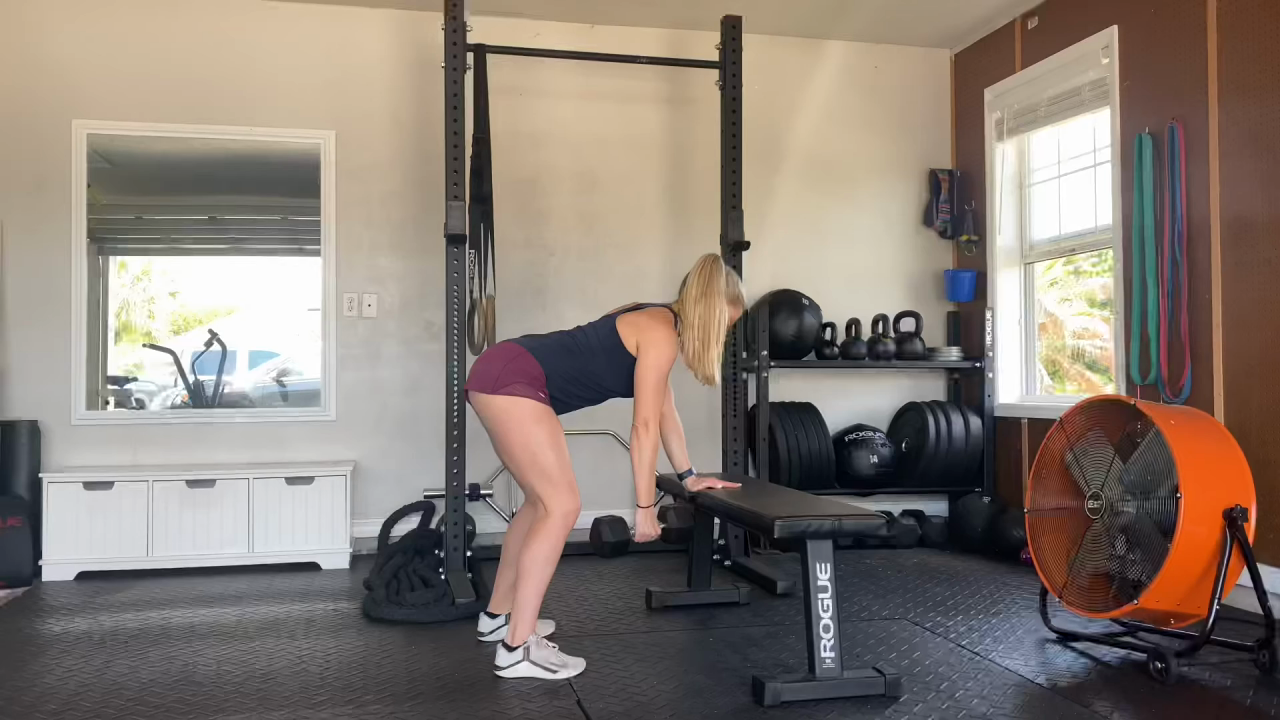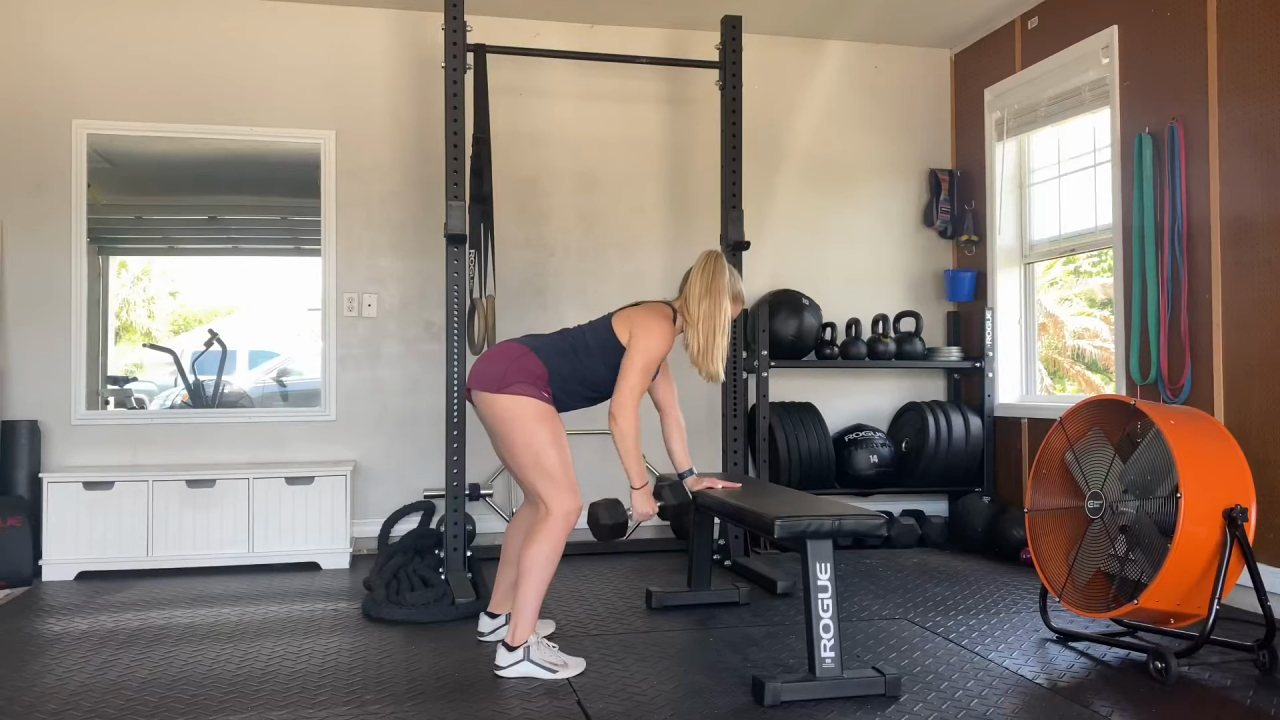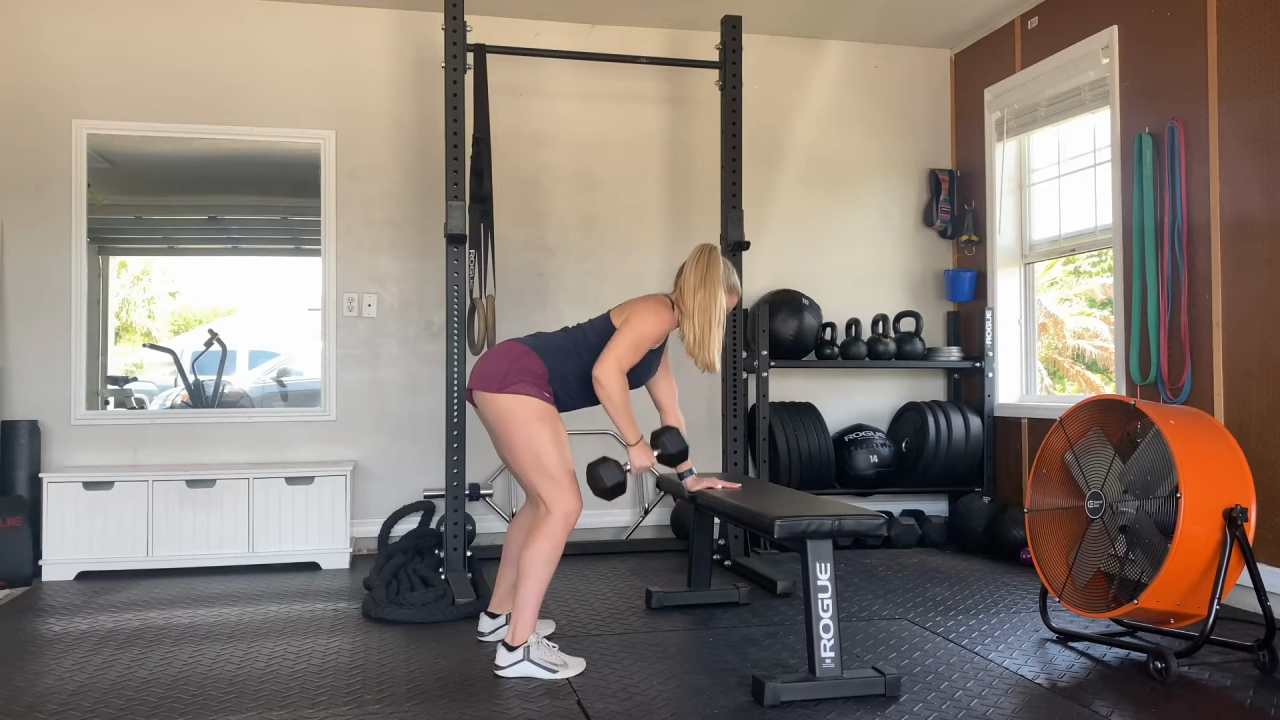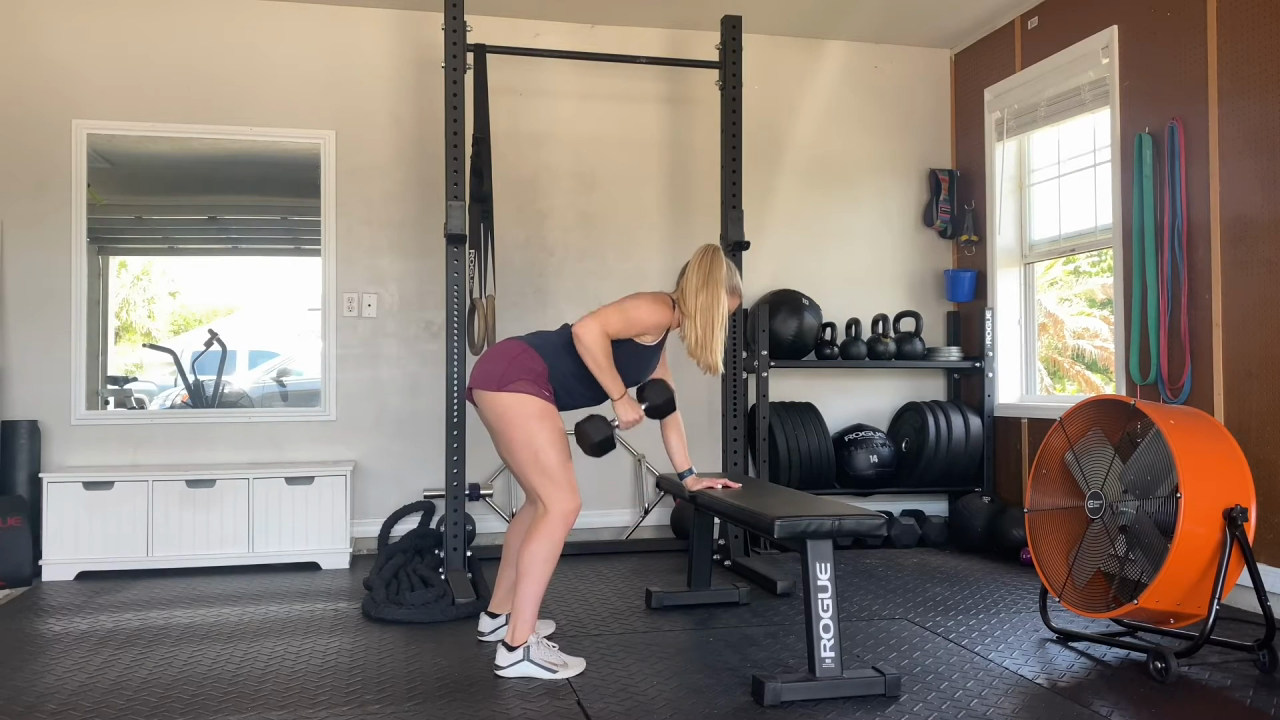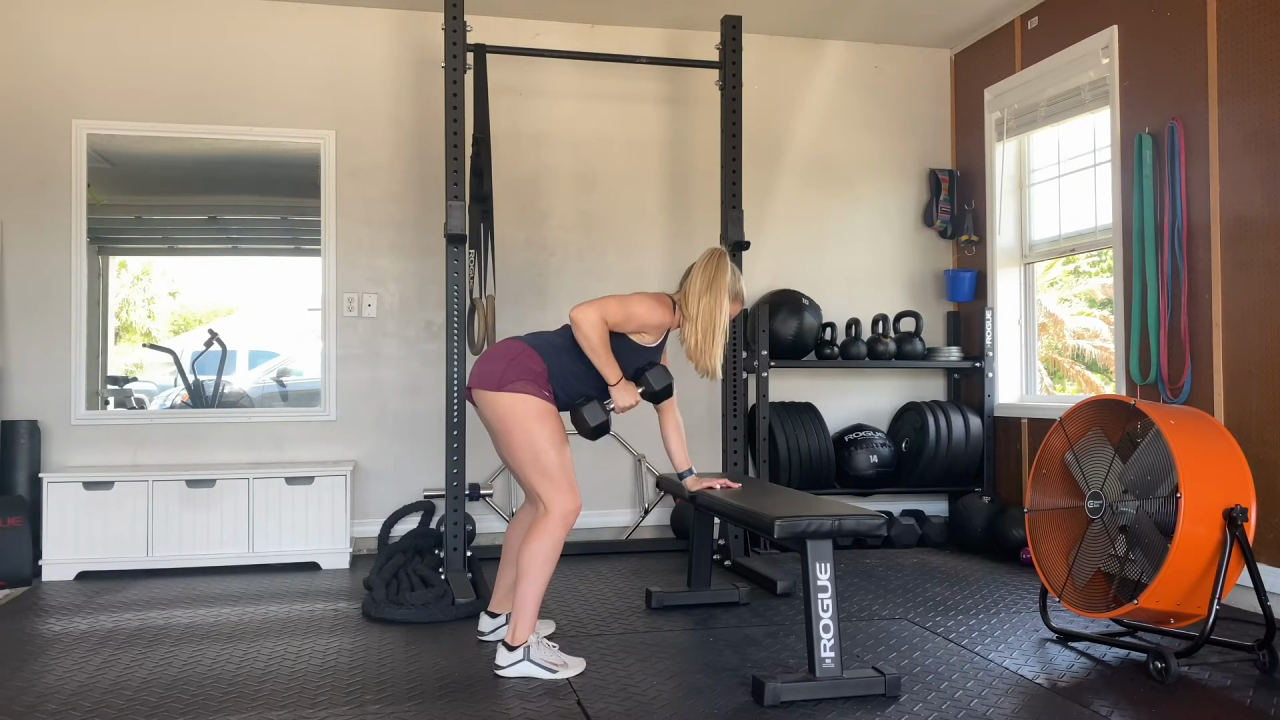
dt=1s
person 1, frame 1
left shoulder: (653, 325)
right shoulder: (662, 332)
left elbow: (666, 411)
right elbow: (644, 427)
left wrist: (689, 477)
right wrist: (646, 507)
left hip: (502, 376)
right hip: (512, 378)
left knee: (543, 502)
right knee: (561, 507)
left ankle: (498, 615)
right ankle: (517, 649)
person 1, frame 2
left shoulder: (657, 326)
right shoulder: (658, 326)
left elbow: (668, 407)
right elbow: (623, 410)
left wrist: (688, 477)
right wrist: (640, 487)
left hip: (503, 377)
right hip: (515, 379)
left knee: (542, 502)
right knee: (563, 507)
left ankle: (499, 615)
right ankle: (518, 647)
person 1, frame 3
left shoulder: (657, 330)
right shoulder: (657, 314)
left elbow: (668, 406)
right elbow: (605, 375)
left wrist: (686, 475)
right wrist: (636, 445)
left hip: (508, 379)
right hip: (515, 378)
left knee: (544, 501)
right knee: (563, 507)
left ankle: (499, 615)
right ankle: (518, 647)
person 1, frame 4
left shoulder: (656, 331)
right shoulder: (657, 310)
right elbow: (586, 330)
left wrist: (688, 476)
right wrist: (621, 400)
left hip: (508, 378)
right hip: (516, 376)
left knee: (544, 501)
right knee: (562, 506)
left ankle: (499, 615)
right ankle: (518, 647)
person 1, frame 5
left shoulder: (657, 333)
right shoulder: (657, 310)
left elbow: (666, 404)
right elbow: (583, 315)
left wrist: (688, 476)
right wrist: (618, 384)
left hip: (507, 377)
right hip: (515, 375)
left knee: (543, 501)
right knee: (562, 506)
left ankle: (499, 614)
right ankle: (517, 648)
